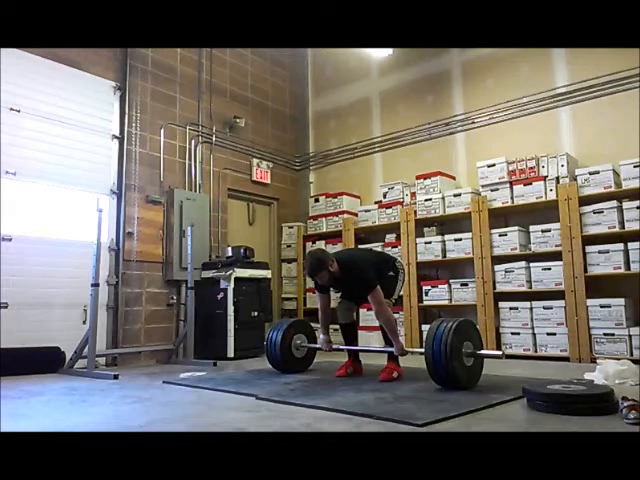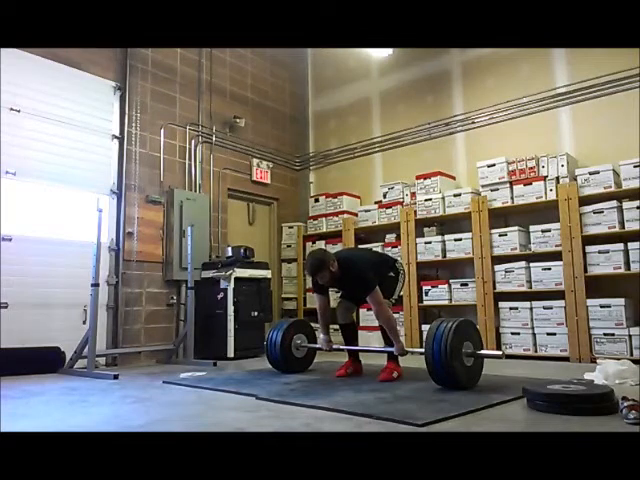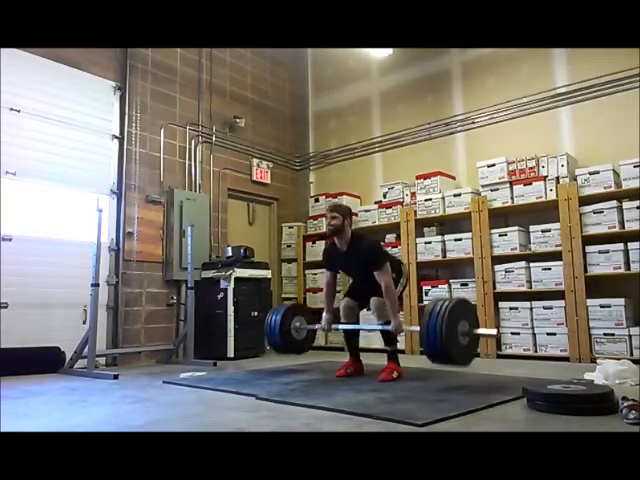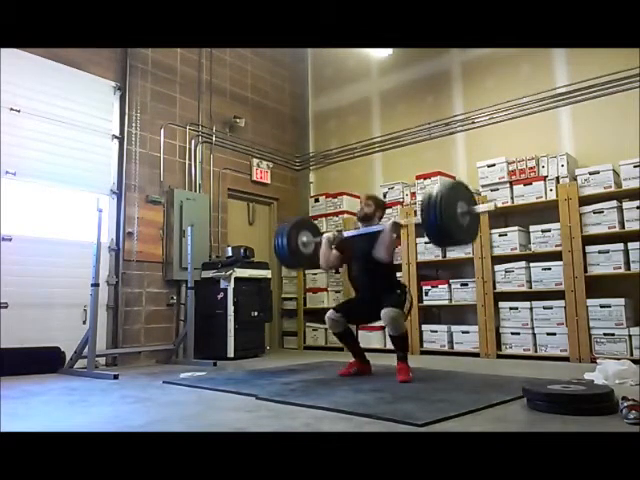
dt=1s
person 1, frame 1
left shoulder: (358, 270)
right shoulder: (322, 274)
left elbow: (379, 307)
right elbow: (324, 307)
left wrist: (397, 342)
right wrist: (324, 335)
left hip: (390, 270)
left knee: (383, 305)
right knee: (343, 309)
left ankle: (393, 363)
right ankle: (354, 361)
person 1, frame 2
left shoulder: (357, 270)
right shoulder: (320, 275)
left elbow: (379, 308)
right elbow: (322, 307)
left wrist: (397, 342)
right wrist: (324, 335)
left hip: (390, 271)
left knee: (382, 306)
right knee: (342, 310)
left ankle: (393, 363)
right ankle: (354, 361)
person 1, frame 3
left shoulder: (367, 245)
right shoulder: (330, 251)
left elbow: (385, 283)
right elbow: (329, 283)
left wrist: (396, 318)
right wrist: (327, 314)
left hip: (392, 273)
right hip: (364, 278)
left knee: (378, 305)
right knee: (346, 308)
left ankle: (393, 363)
right ankle: (355, 362)
person 1, frame 4
left shoulder: (382, 234)
right shoulder: (348, 241)
left elbow: (384, 256)
right elbow: (326, 264)
left wrist: (390, 227)
right wrist: (327, 239)
left hip: (391, 294)
right hip: (365, 298)
left knee: (390, 315)
right knee: (333, 318)
left ankle: (402, 363)
right ankle: (361, 361)
